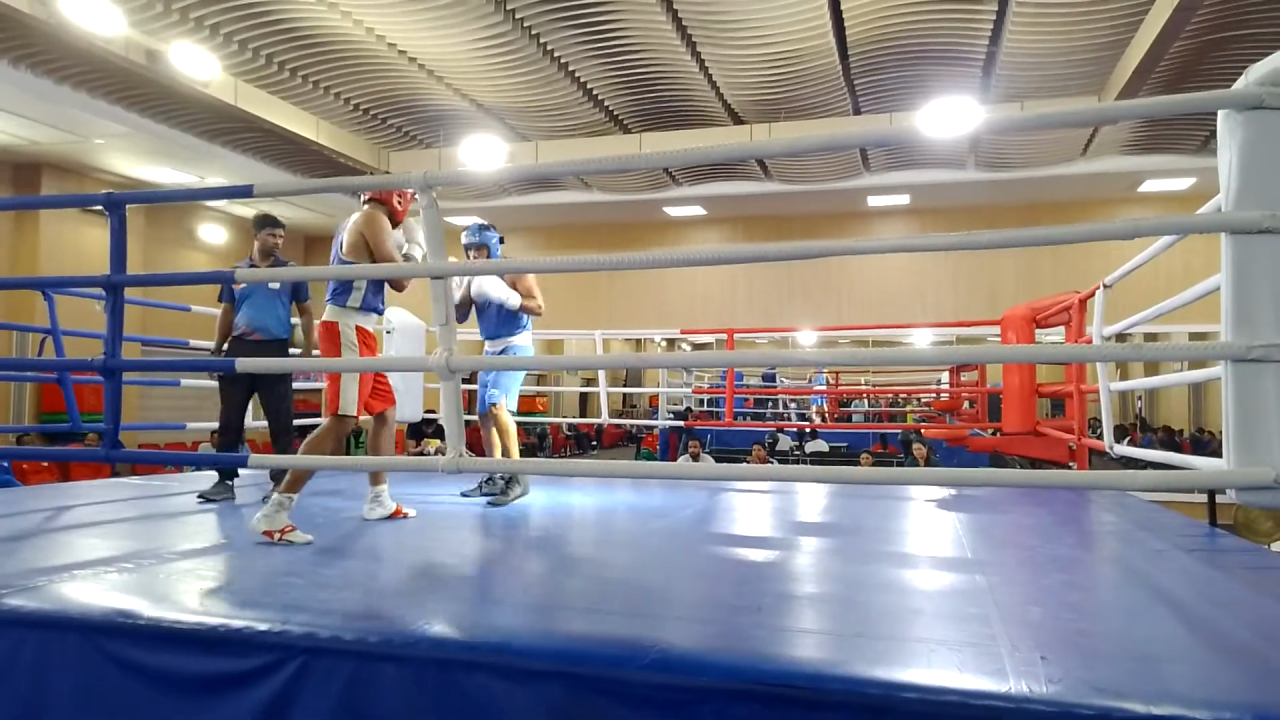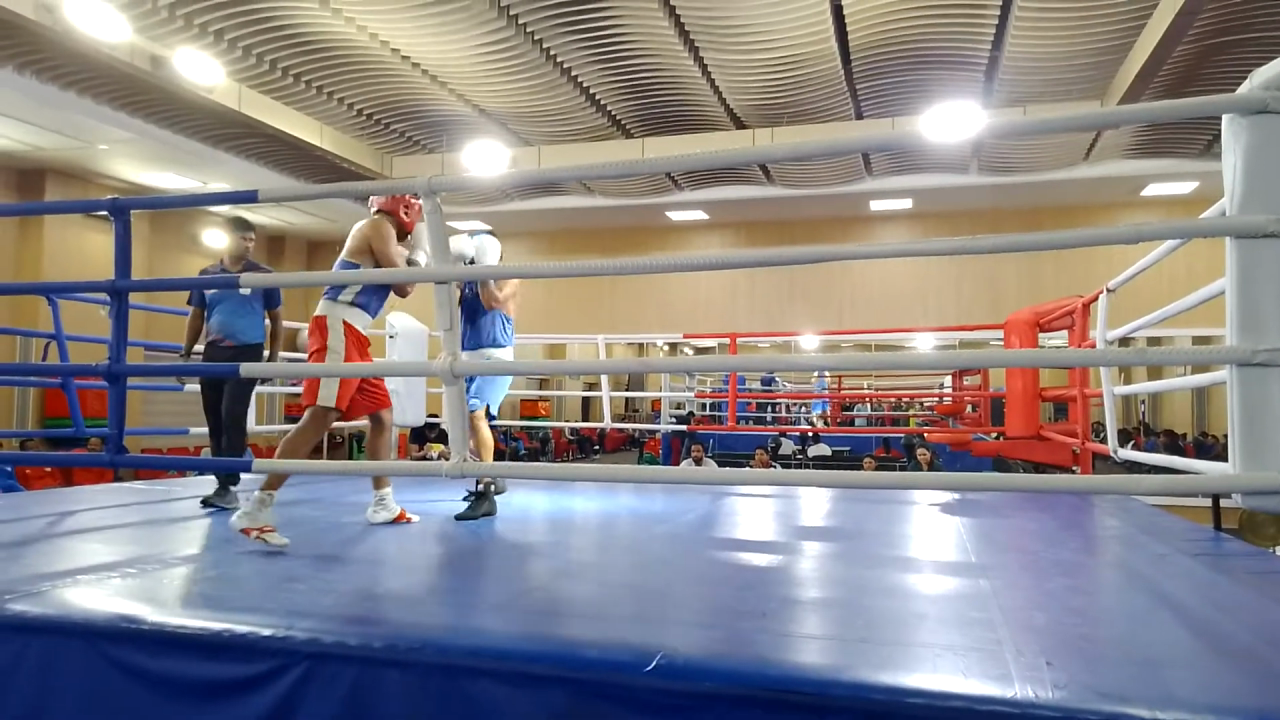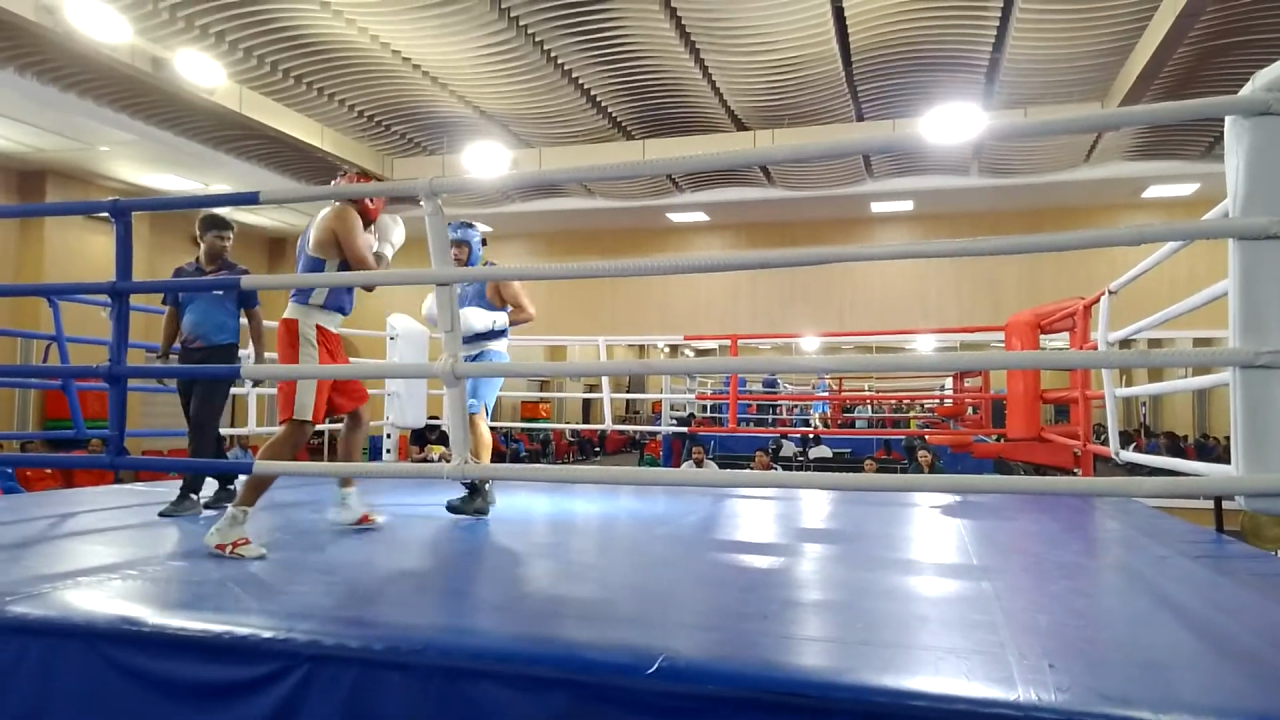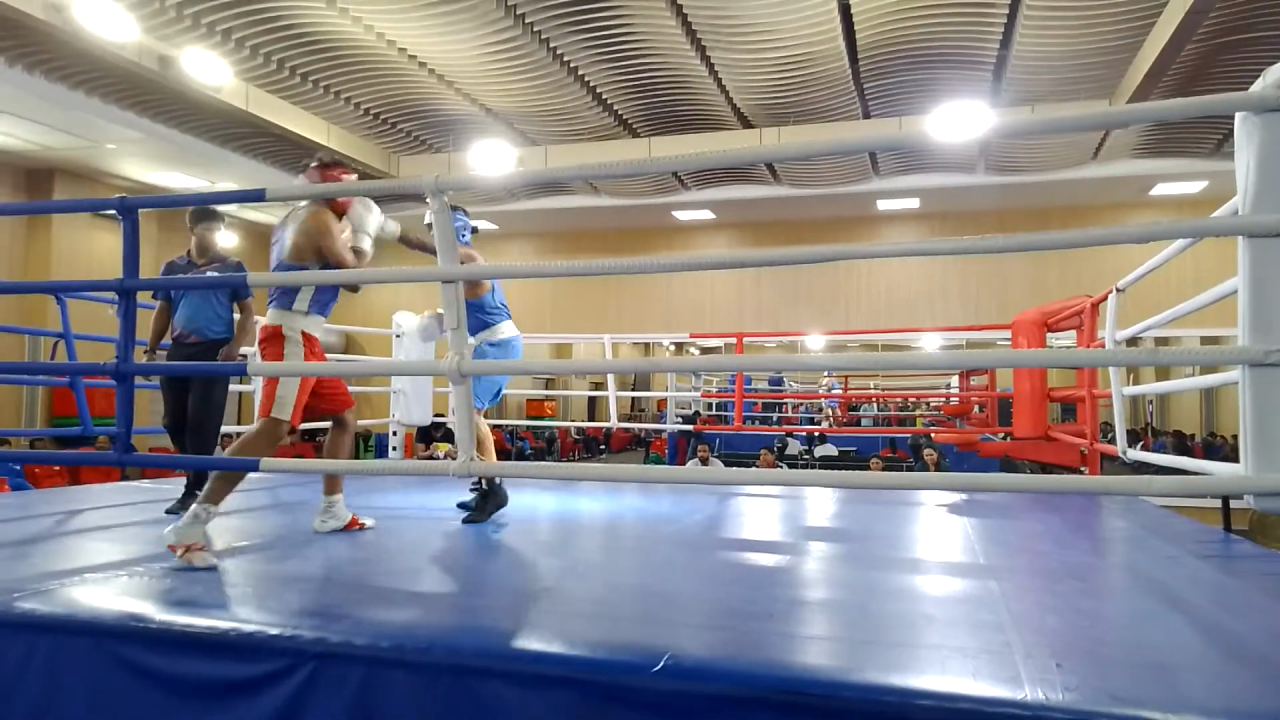
dt=0.4s
person 1, frame 1
left shoulder: (353, 224)
right shoulder: (374, 219)
right elbow: (399, 281)
left wrist: (399, 247)
right wrist: (415, 247)
left hip: (357, 331)
right hip: (348, 330)
left knee: (385, 413)
right knee: (340, 422)
left ankle: (379, 500)
right ankle: (274, 513)
person 1, frame 2
left shoulder: (378, 236)
right shoulder: (379, 226)
right elbow: (403, 287)
left wrist: (410, 253)
right wrist: (420, 254)
left hip: (353, 333)
right hip: (338, 328)
left knee: (382, 415)
right knee: (321, 416)
left ankle: (382, 504)
right ankle: (256, 510)
person 1, frame 3
left shoulder: (328, 221)
right shoulder: (344, 215)
right elbow: (369, 278)
left wrist: (372, 244)
right wrist: (388, 245)
left hip: (324, 333)
right hip: (309, 331)
left knee: (358, 413)
right knee: (298, 429)
left ankle: (347, 504)
right ankle: (230, 525)
person 1, frame 4
left shoulder: (298, 218)
right shoulder: (320, 219)
right elbow: (354, 279)
right wrist: (364, 236)
left hip: (301, 338)
right hip: (290, 336)
left knee: (345, 415)
right knee: (274, 428)
left ankle: (333, 511)
right ankle: (191, 526)
person 2, frame 1
right shoulder: (235, 272)
left elbow: (305, 313)
right elbow: (226, 313)
left wrist: (308, 350)
right wrist: (216, 350)
left hip: (275, 351)
right hip: (238, 350)
left knee: (280, 420)
right knee: (229, 419)
left ankle: (282, 481)
right ankle: (225, 480)
person 2, frame 2
left shoulder: (263, 275)
right shoulder: (206, 275)
left elbow: (276, 319)
right elbow: (196, 317)
left wrist: (273, 357)
right wrist: (185, 354)
left hip: (247, 354)
right hip: (213, 355)
left knee: (233, 418)
right knee: (216, 424)
left ankle: (232, 484)
right ankle: (225, 484)
person 2, frame 3
left shoulder: (239, 275)
right shoulder: (181, 274)
left elbow: (254, 319)
right elbow: (172, 317)
left wrist: (259, 358)
right wrist: (163, 355)
left hip: (220, 356)
right hip: (188, 357)
left knee: (201, 424)
right knee: (203, 427)
left ankle: (189, 494)
right ankle: (227, 484)
person 2, frame 4
left shoulder: (232, 267)
right shoulder: (172, 268)
left elbow: (247, 311)
right elbow: (162, 311)
left wrist: (235, 345)
right wrist: (151, 350)
left hip: (213, 351)
right hip: (178, 351)
left knee: (202, 424)
right knee: (173, 421)
left ankle: (195, 490)
right ankle: (199, 473)
person 3, frame 1
left shoulder: (515, 270)
right shoulder: (474, 277)
left elbow: (538, 307)
right elbow: (460, 318)
left wrist: (504, 295)
right wrist: (454, 290)
left hip: (515, 347)
right hip: (491, 350)
left knee: (498, 407)
right knee: (485, 415)
left ankle: (516, 478)
right ankle: (494, 479)
person 3, frame 2
left shoulder: (506, 279)
right shoulder: (464, 282)
left elbow: (491, 302)
left wrist: (486, 267)
left hip: (496, 361)
right hip: (469, 364)
left knee: (475, 414)
left ankle: (486, 495)
right ankle: (491, 482)
person 3, frame 3
right shoulder: (455, 281)
left elbow: (528, 312)
left wrist: (490, 320)
right wrist: (438, 315)
left hip: (489, 354)
right hip: (464, 356)
left knee: (475, 415)
right knee: (463, 422)
left ankle: (480, 492)
right ankle: (480, 487)
person 3, frame 4
left shoulder: (464, 256)
right shoulder: (461, 263)
left elbow: (432, 246)
right wrist: (445, 321)
left hip: (498, 344)
right hip: (491, 345)
left knee: (468, 411)
right knee: (471, 413)
left ankle: (491, 489)
right ankle: (490, 485)
